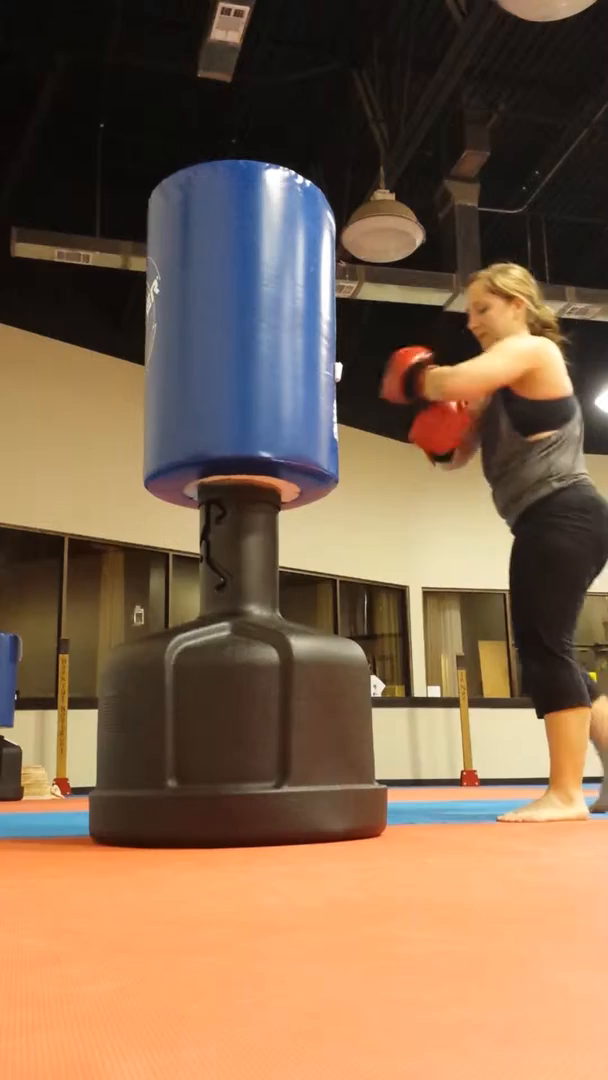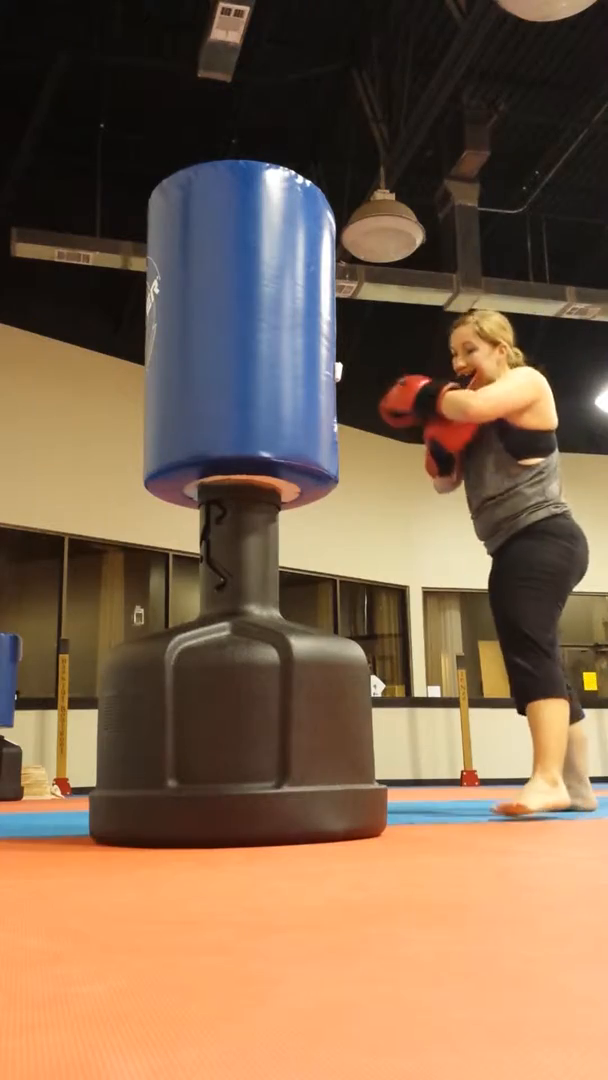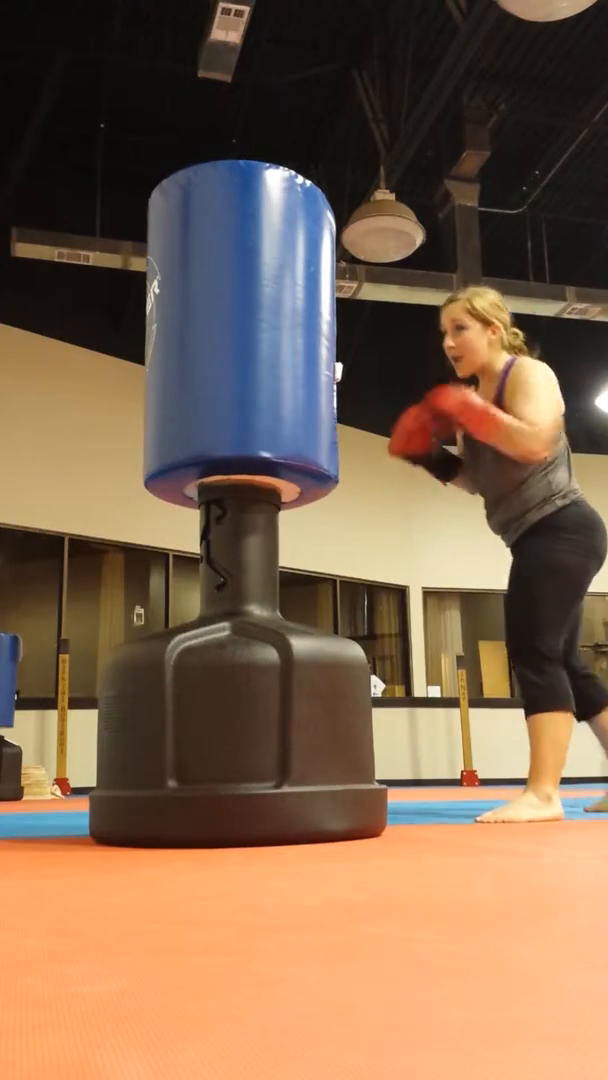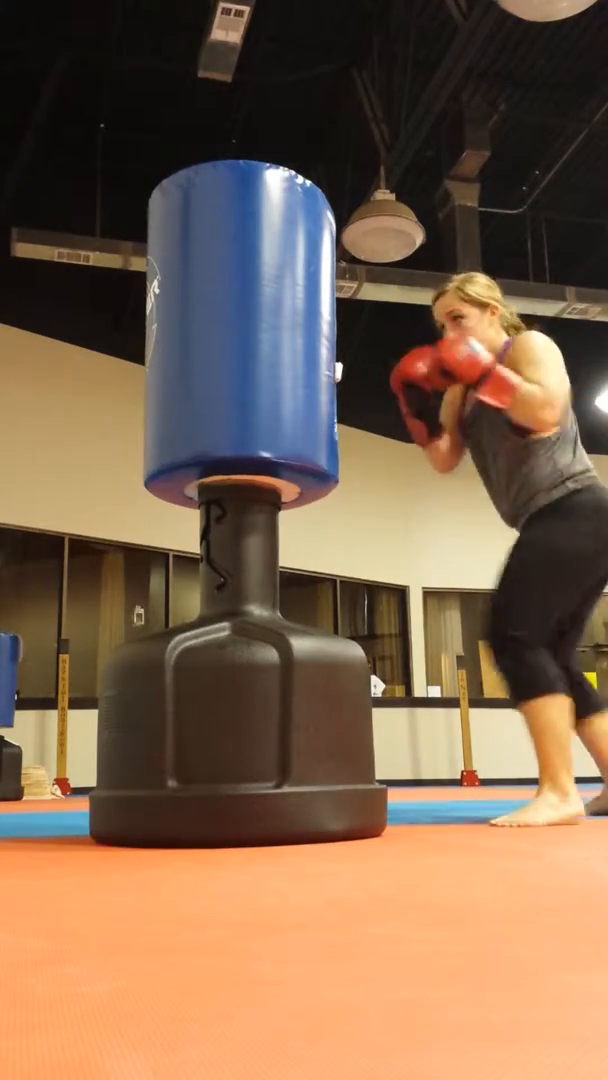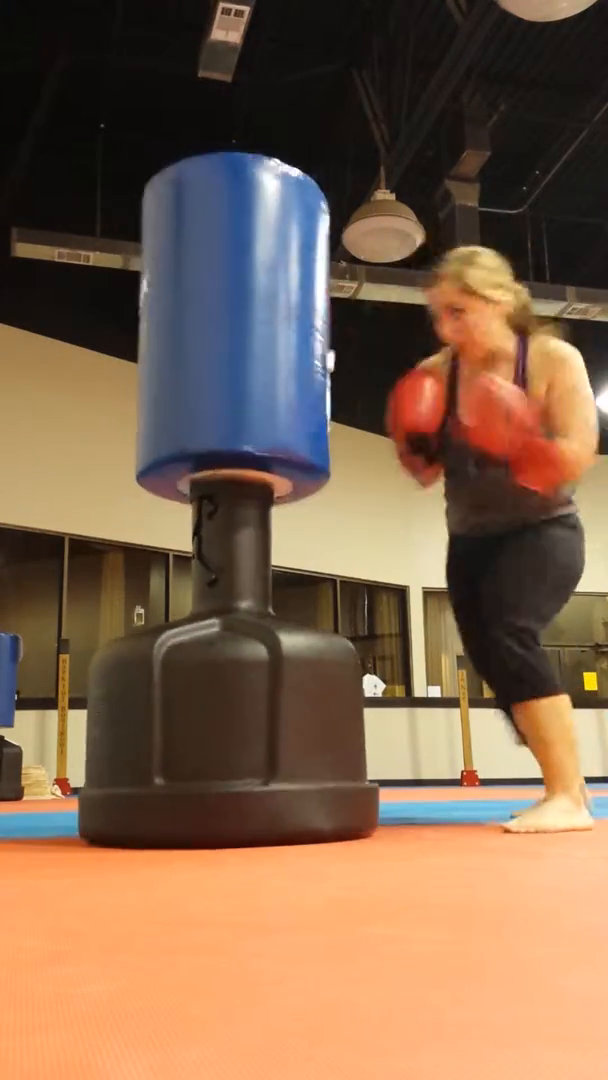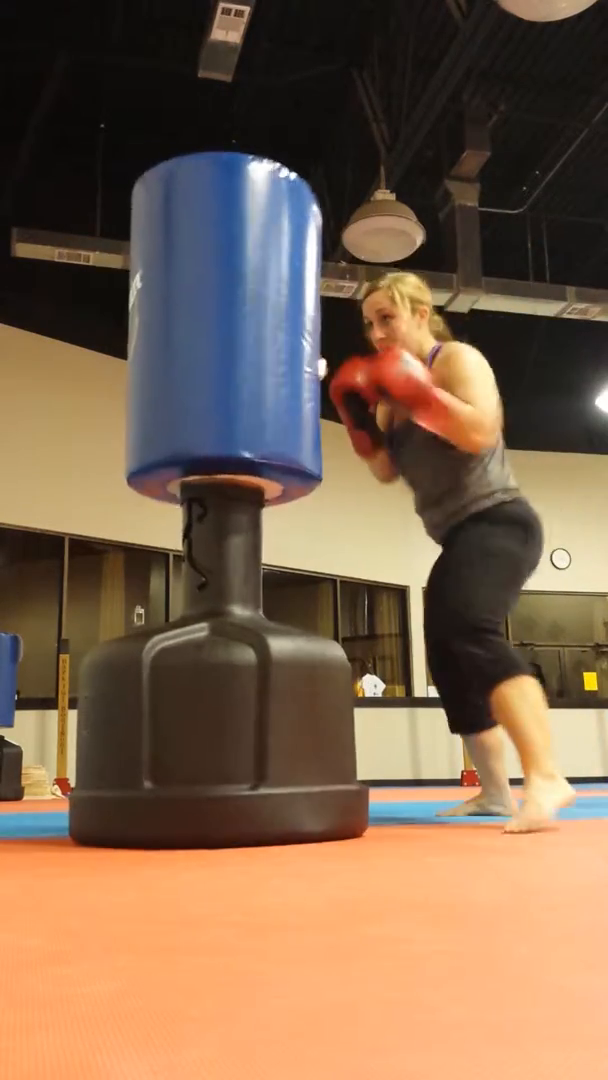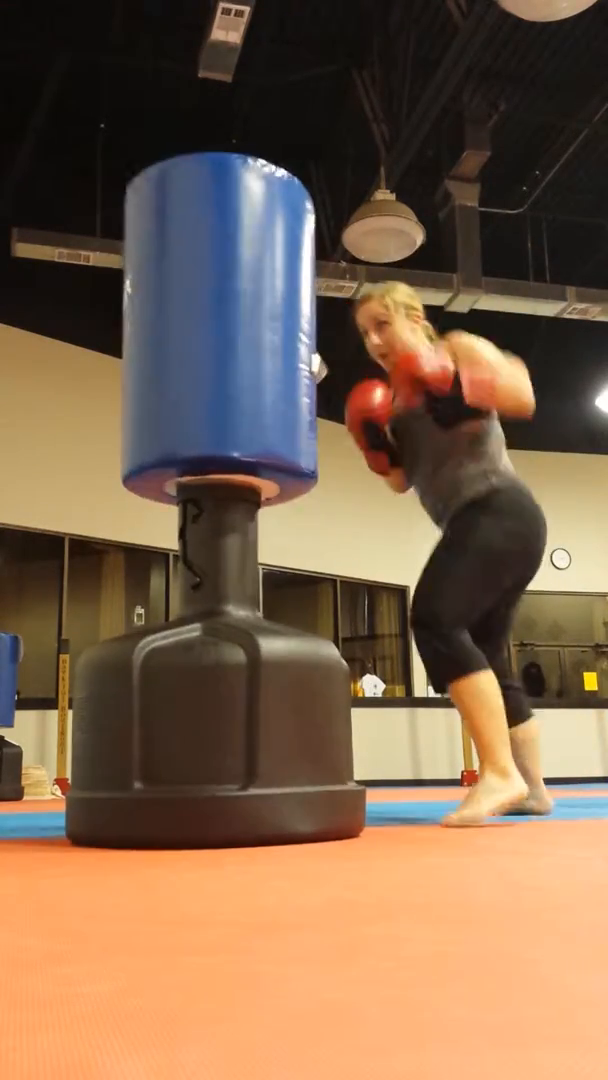
dt=0.7s
person 1, frame 1
left shoulder: (530, 349)
right shoulder: (501, 378)
left elbow: (453, 383)
right elbow: (461, 451)
left wrist: (414, 376)
left hip: (562, 520)
right hip: (560, 524)
left knee: (543, 649)
right knee: (548, 650)
person 1, frame 2
left shoulder: (526, 381)
right shoulder: (478, 418)
left elbow: (473, 406)
right elbow: (444, 481)
left wrist: (421, 397)
right wrist: (446, 441)
left hip: (545, 540)
right hip: (515, 549)
left knee: (529, 647)
right knee: (538, 654)
left ankle: (548, 780)
right ankle: (578, 786)
person 1, frame 3
left shoulder: (529, 374)
right shoulder: (479, 393)
left elbow: (535, 445)
right elbow: (484, 477)
left wrist: (466, 409)
right wrist: (434, 457)
left hip: (560, 532)
right hip: (538, 540)
left knee: (533, 652)
right knee: (561, 660)
left ankle: (543, 793)
person 1, frame 4
left shoulder: (530, 346)
right shoulder: (461, 392)
left elbow: (548, 415)
right elbow: (442, 460)
left wrist: (487, 373)
right wrist: (419, 405)
left knee: (514, 635)
right knee: (550, 659)
left ankle: (558, 788)
person 1, frame 5
left shoulder: (557, 363)
right shoulder: (437, 372)
left elbow: (574, 465)
right elbow: (426, 472)
left wrist: (514, 440)
right wrist: (417, 439)
left hip: (544, 533)
right hip: (473, 544)
left knee: (505, 638)
right knee: (505, 674)
left ankle: (569, 798)
right ankle: (562, 787)
person 1, frame 6
left shoulder: (457, 360)
right shoulder: (389, 393)
left elbow: (482, 435)
right elbow: (386, 469)
left wrist: (421, 393)
right wrist: (357, 418)
left hip: (498, 524)
right hip: (463, 537)
left knee: (466, 629)
right knee: (451, 658)
left ankle: (545, 777)
right ankle: (493, 790)
person 1, frame 7
left shoulder: (460, 348)
right shoulder: (394, 399)
left elbow: (521, 394)
right elbow: (398, 479)
left wrist: (448, 378)
right wrist: (373, 439)
left hip: (498, 515)
right hip: (475, 528)
left knee: (434, 620)
right knee: (481, 657)
left ankle: (499, 774)
right ankle: (531, 786)
